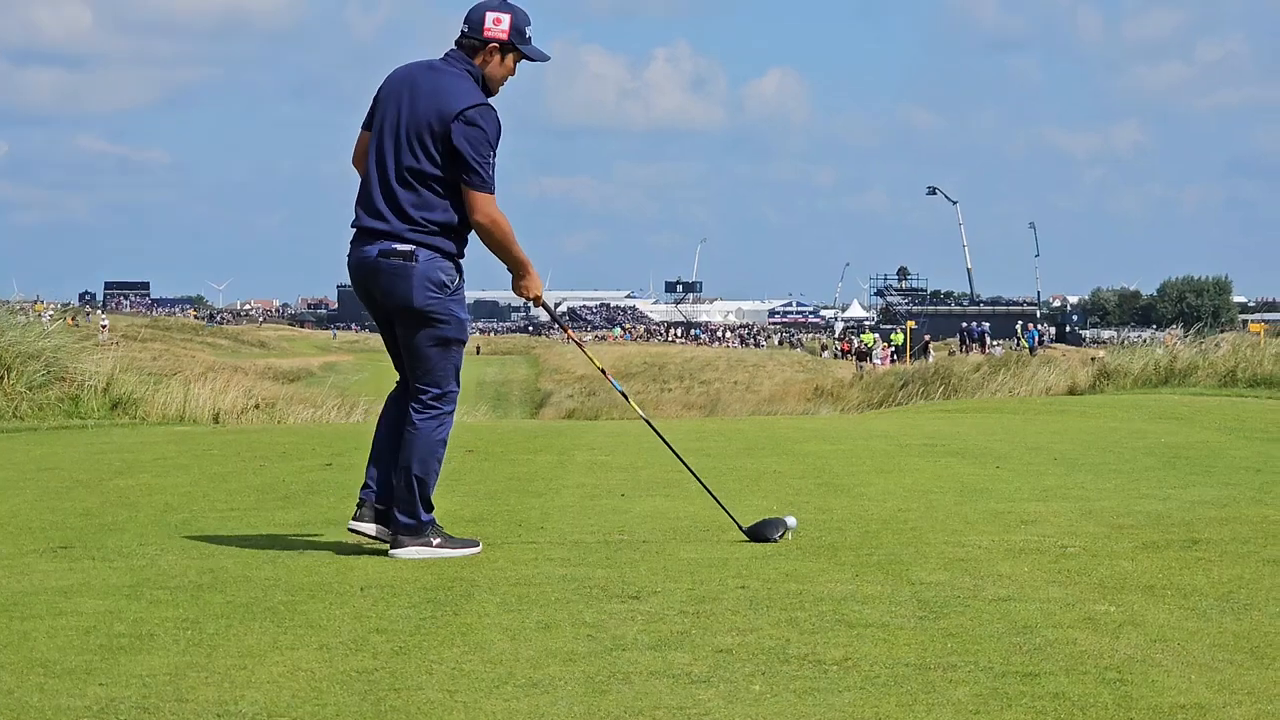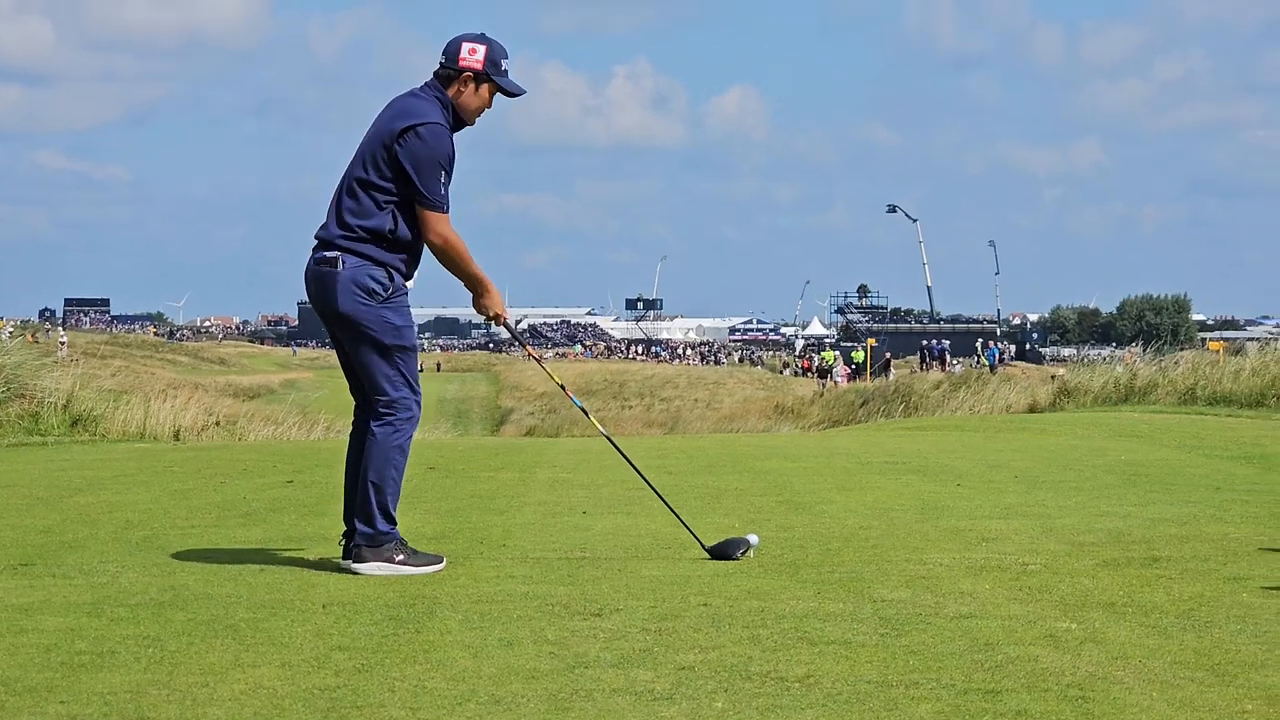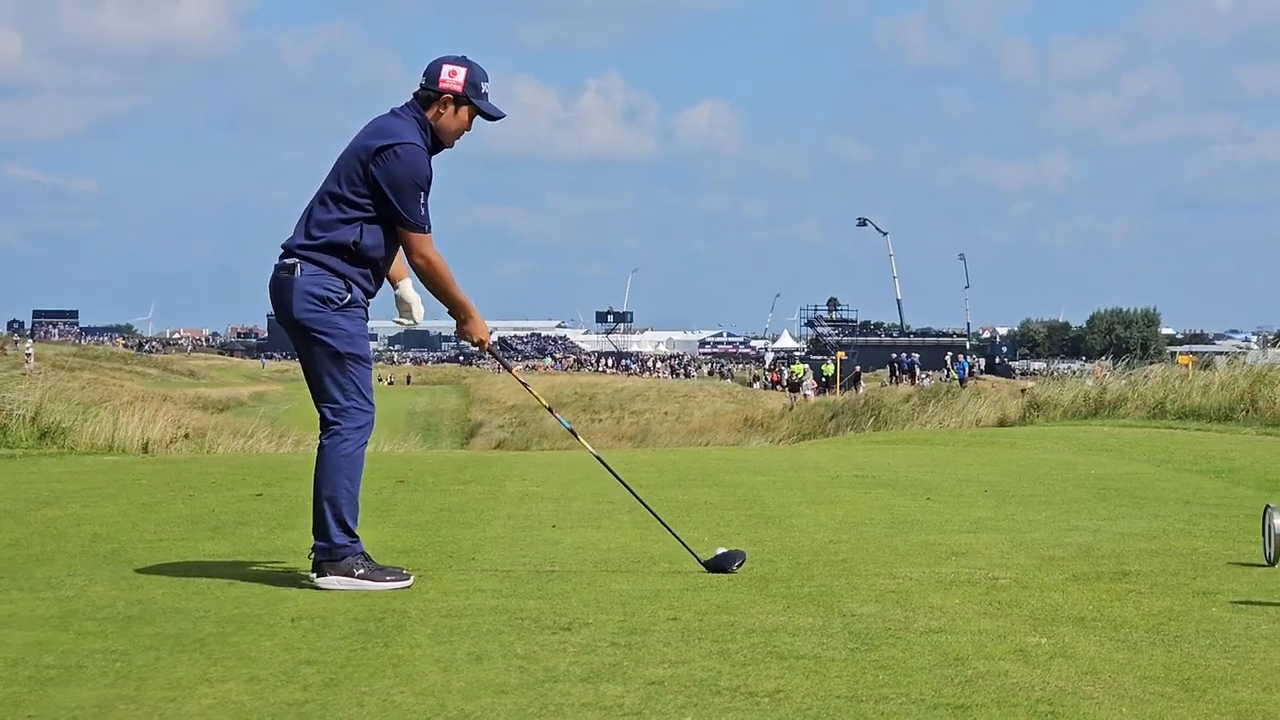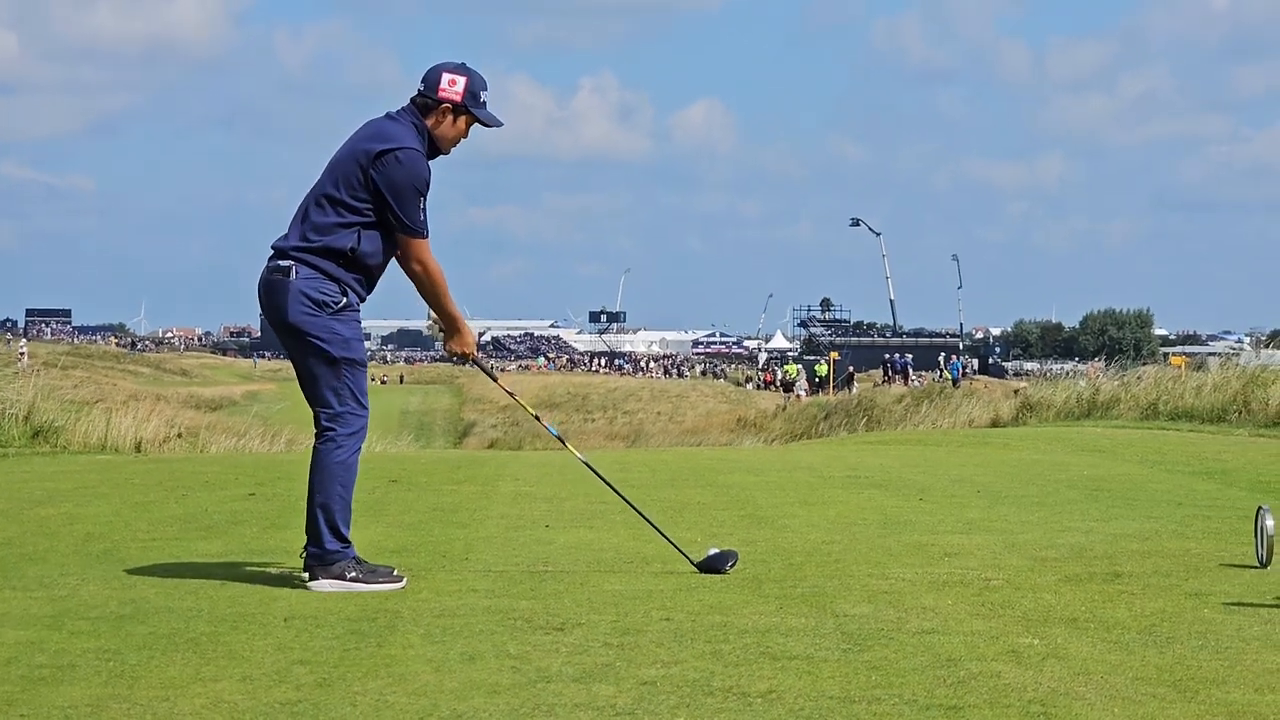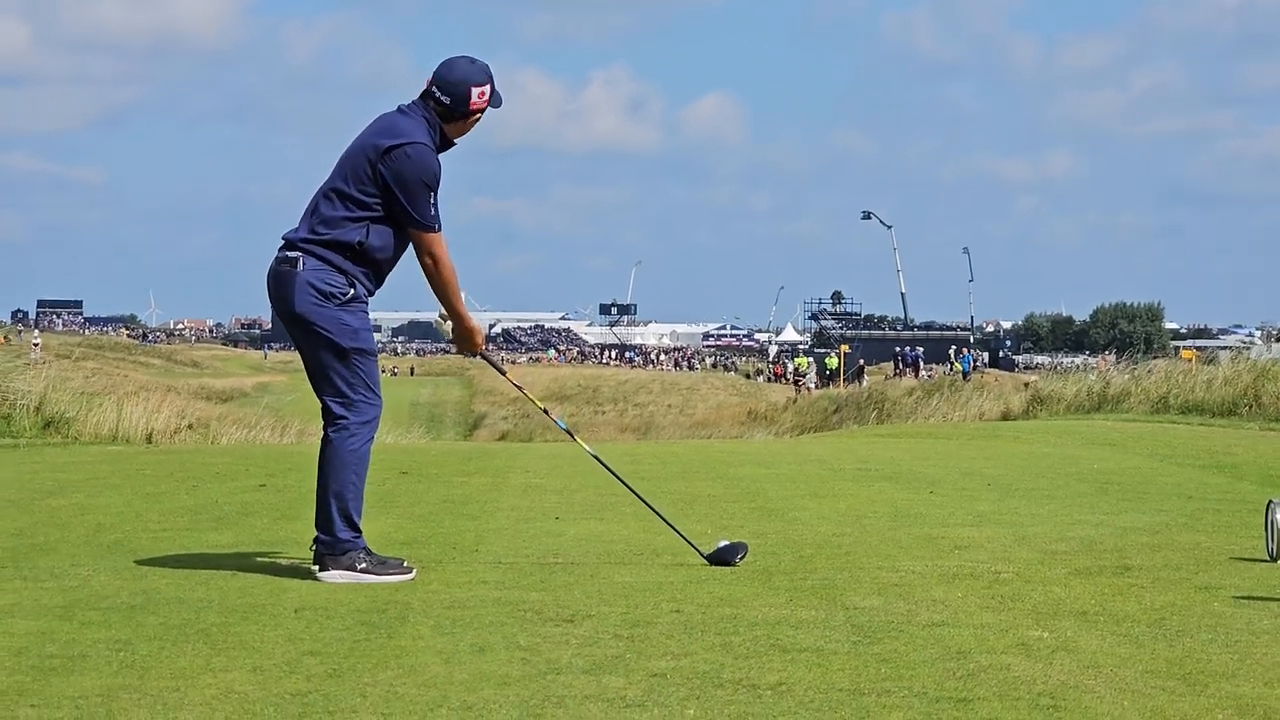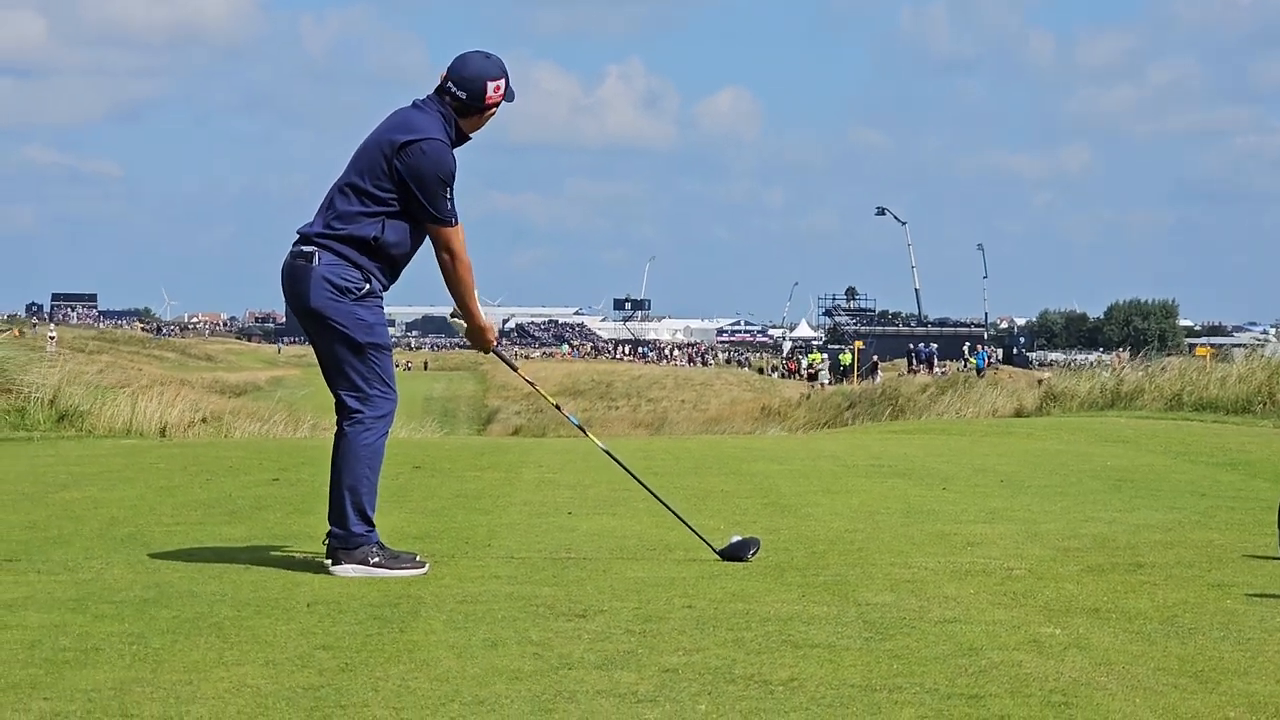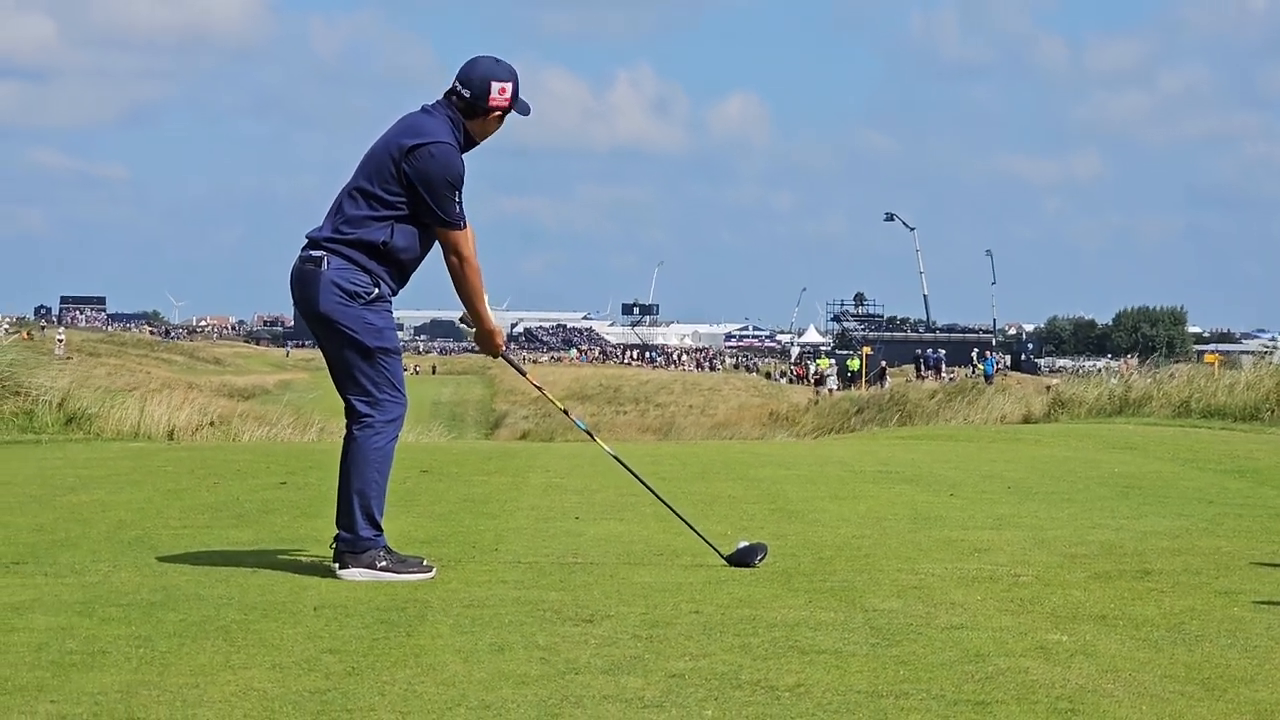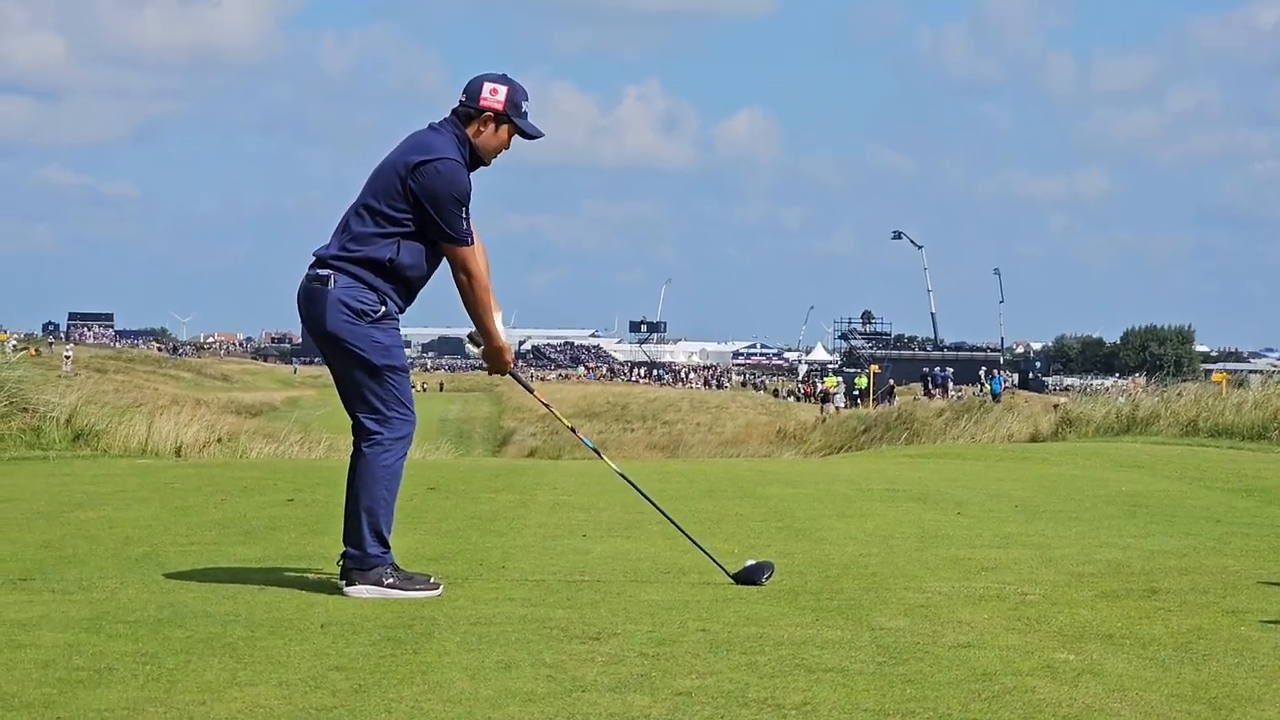
dt=0.4s
person 1, frame 1
left shoulder: (401, 79)
right shoulder: (473, 111)
left elbow: (362, 157)
right elbow: (482, 214)
right wrist: (523, 270)
left hip: (368, 255)
right hip: (422, 266)
left knee: (413, 383)
right knee: (434, 396)
left ankle: (377, 504)
right ankle: (413, 528)
person 1, frame 2
left shoulder: (410, 107)
right shoulder: (428, 131)
right elbow: (437, 232)
right wrist: (483, 288)
left hip: (335, 271)
right hip: (365, 278)
left knee: (374, 407)
right knee: (397, 405)
left ankle: (360, 537)
right ankle: (377, 542)
person 1, frame 3
left shoulder: (394, 132)
right shoulder: (404, 150)
right elbow: (422, 253)
left wrist: (400, 283)
right wrist: (466, 315)
left hip: (308, 285)
right hip: (325, 289)
left knee: (344, 418)
right knee: (351, 417)
left ankle: (331, 551)
right ankle: (339, 556)
person 1, frame 4
left shoulder: (387, 133)
right shoulder: (403, 155)
left elbow: (401, 247)
right elbow: (419, 258)
left wrist: (440, 310)
right wrist: (456, 326)
left hip: (294, 285)
right hip: (318, 290)
left knee: (338, 420)
right knee: (345, 420)
left ankle: (324, 550)
right ankle: (331, 561)
person 1, frame 5
left shoulder: (403, 129)
right shoulder: (412, 151)
left elbow: (429, 237)
right elbow: (432, 254)
left wrist: (456, 308)
right wrist: (464, 323)
left hip: (305, 279)
right hip: (327, 284)
left knee: (347, 411)
right knee: (357, 411)
left ankle: (334, 543)
right ankle: (342, 551)
person 1, frame 6
left shoulder: (419, 123)
right shoulder: (428, 147)
left elbow: (448, 233)
right elbow: (449, 249)
left wrist: (473, 302)
right wrist: (476, 322)
left hip: (318, 273)
right hip: (341, 278)
left knee: (361, 406)
right knee: (372, 406)
left ankle: (347, 536)
right ankle: (354, 545)
person 1, frame 7
left shoulder: (428, 129)
right shoulder: (435, 150)
left elbow: (460, 231)
right elbow: (458, 252)
left wrist: (483, 309)
right wrist: (485, 326)
left hip: (328, 278)
right hip: (350, 283)
left knee: (371, 410)
right knee: (381, 410)
left ankle: (354, 541)
right ankle: (362, 549)
person 1, frame 8
left shoulder: (437, 148)
right shoulder: (442, 166)
left elbow: (471, 245)
right elbow: (466, 269)
left wrist: (495, 324)
right wrist: (494, 342)
left hip: (335, 296)
right hip: (357, 301)
left knee: (380, 427)
right knee: (390, 427)
left ankle: (362, 557)
right ankle: (369, 566)
